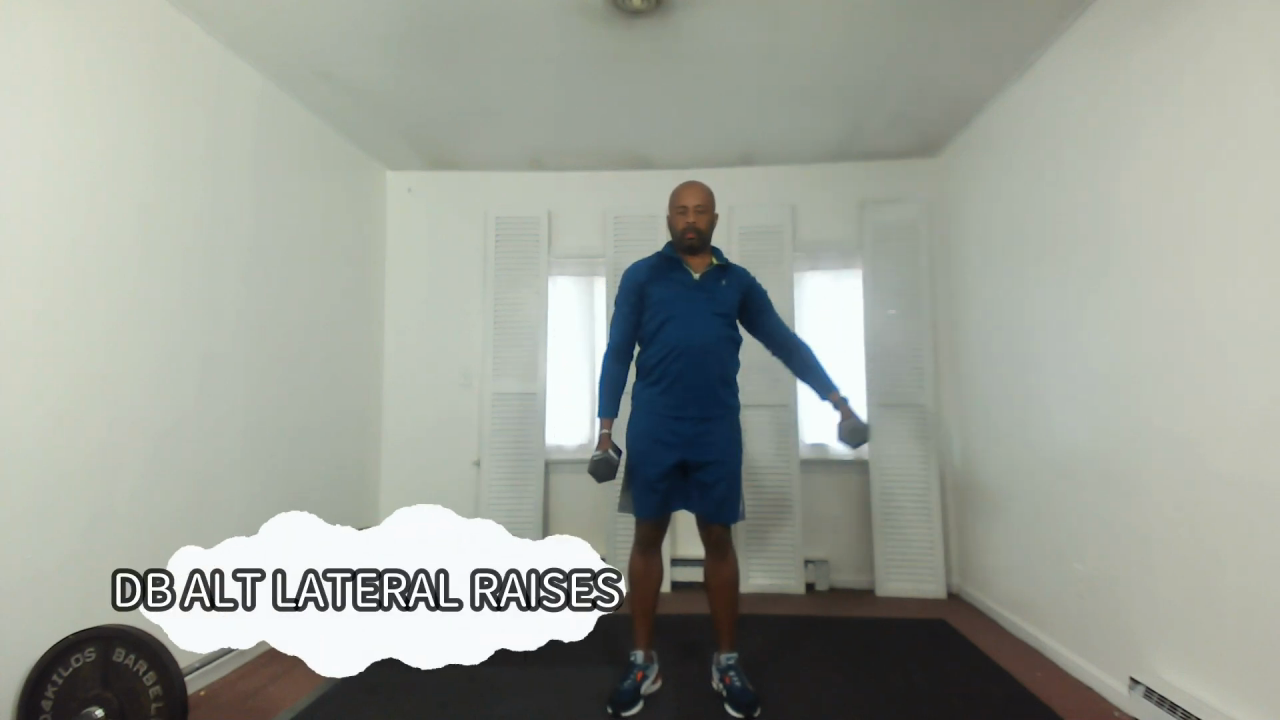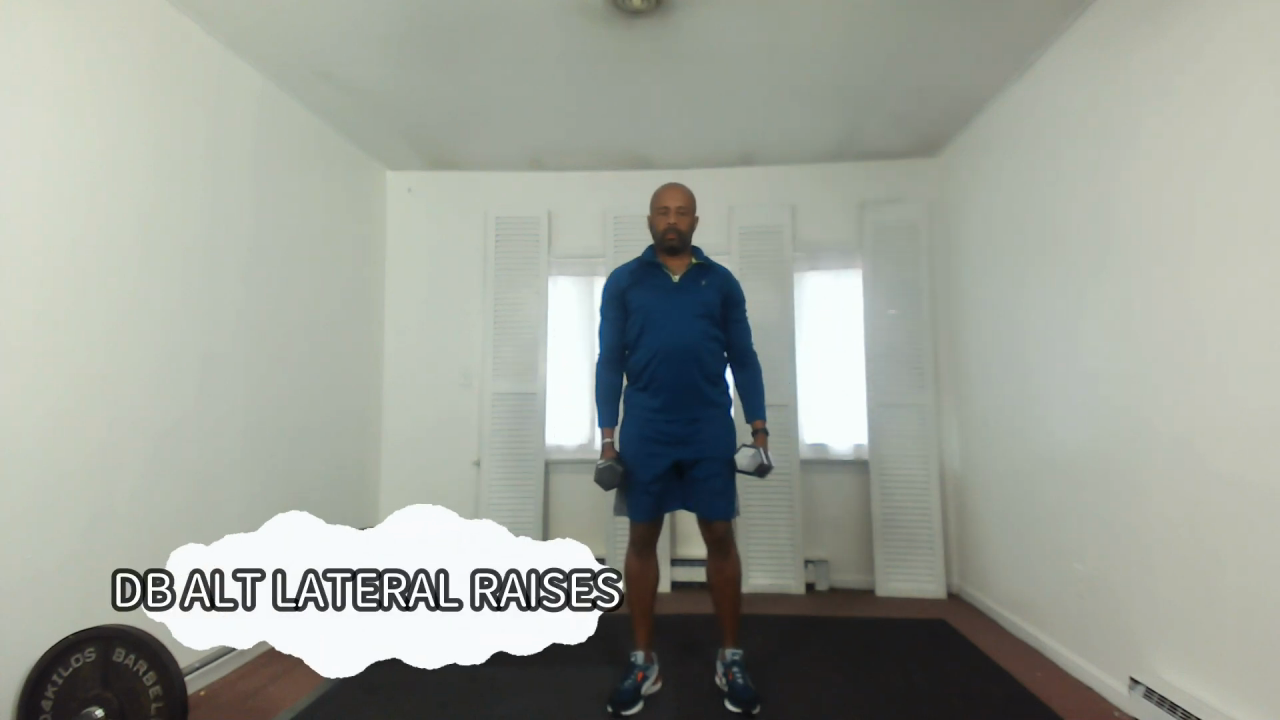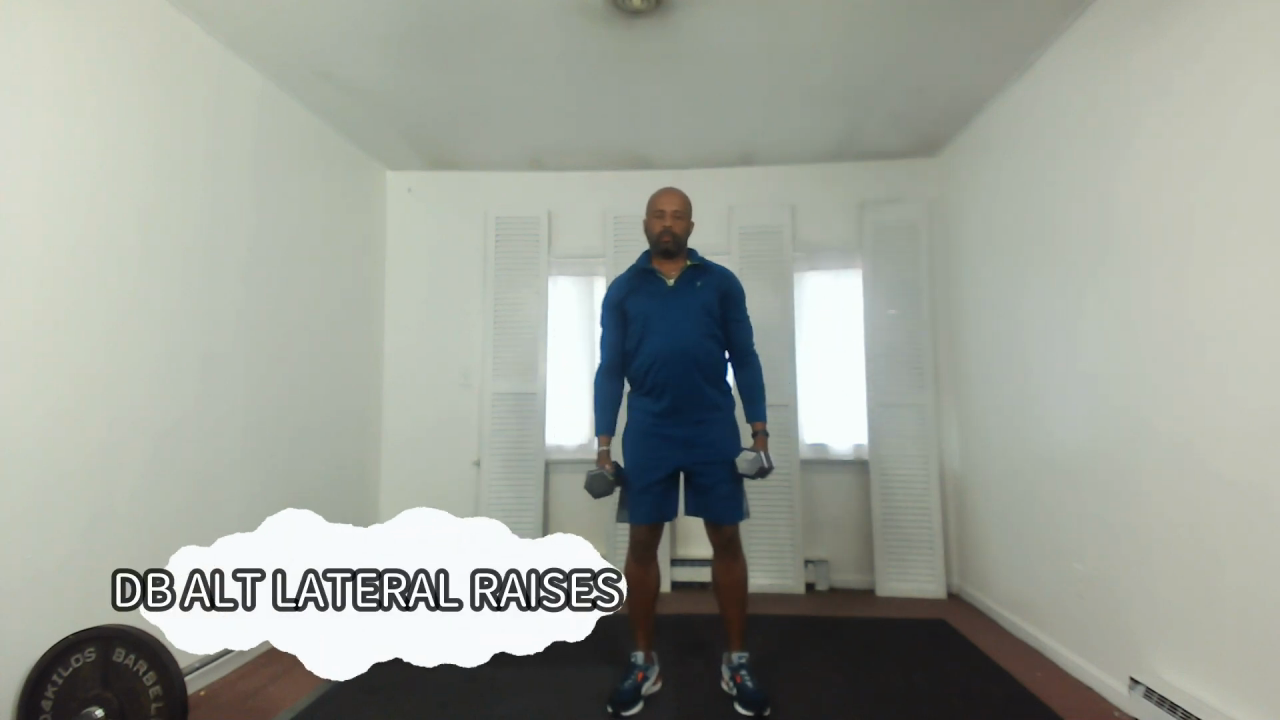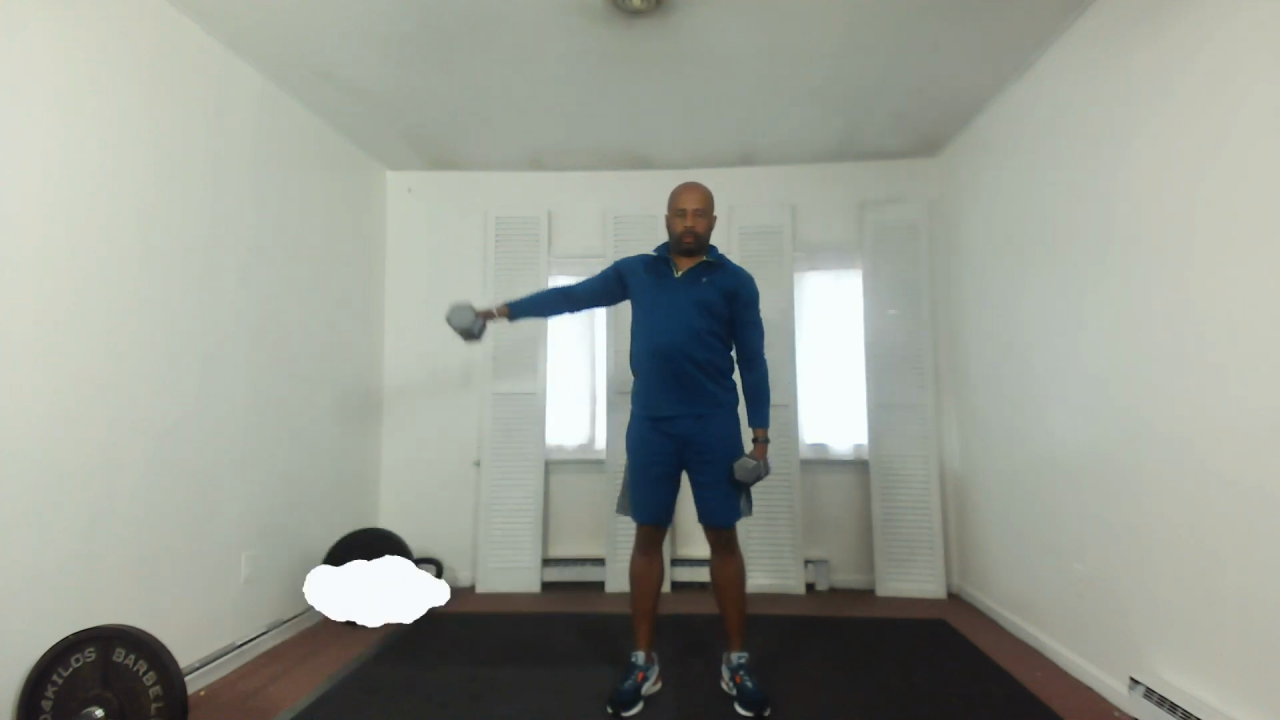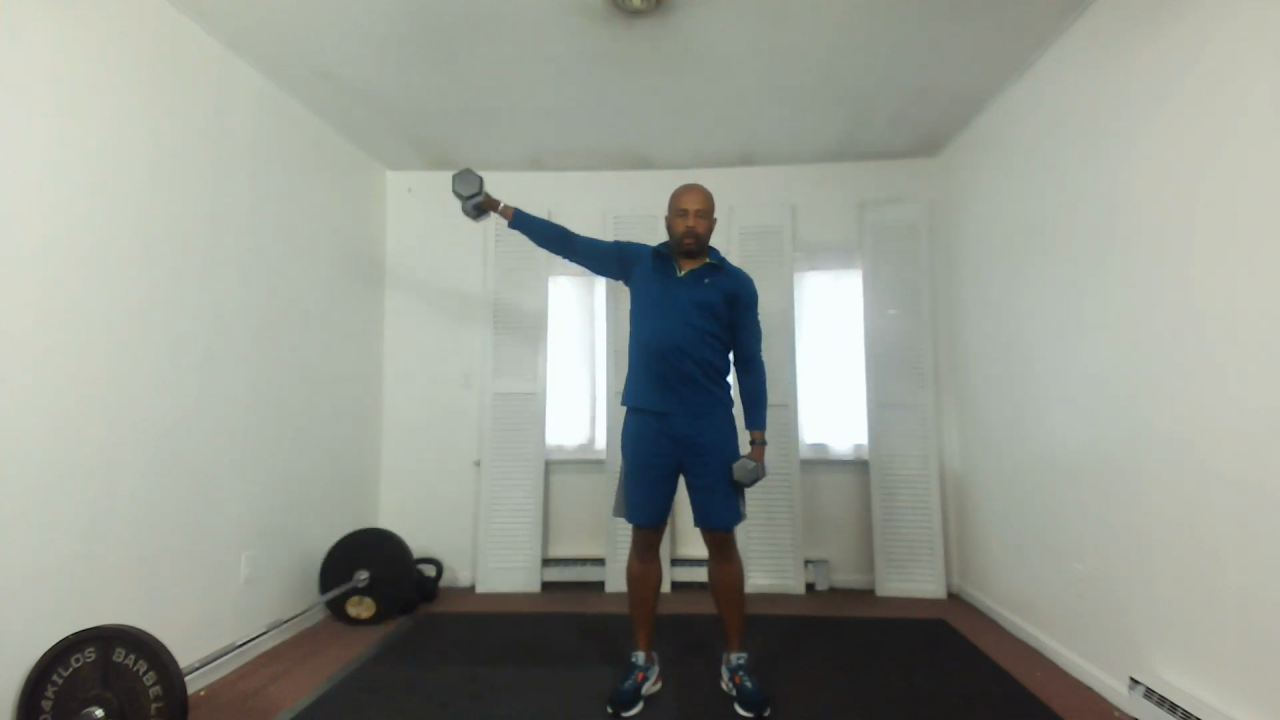
dt=0.5s
person 1, frame 1
left shoulder: (738, 281)
right shoulder: (641, 276)
left elbow: (783, 342)
right elbow: (618, 352)
left wrist: (833, 396)
right wrist: (606, 424)
left hip: (717, 431)
right hip: (654, 428)
left knee: (718, 540)
right knee: (648, 537)
left ankle: (726, 663)
right ankle: (641, 661)
person 1, frame 2
left shoulder: (721, 281)
right shoulder: (623, 282)
left elbow: (743, 357)
right elbow: (610, 360)
left wrist: (759, 424)
right wrist: (608, 433)
left hip: (710, 430)
right hip: (645, 431)
left knee: (719, 537)
right knee: (642, 538)
left ankle: (730, 659)
right ankle: (643, 662)
person 1, frame 3
left shoulder: (721, 282)
right shoulder: (622, 290)
left elbow: (744, 358)
right elbow: (611, 368)
left wrist: (759, 428)
right wrist: (603, 440)
left hip: (713, 430)
right hip: (648, 432)
left knee: (725, 540)
right knee: (642, 542)
left ankle: (736, 663)
right ankle: (642, 662)
person 1, frame 4
left shoulder: (735, 281)
right shoulder: (635, 271)
left elbow: (752, 360)
right elbow: (572, 295)
left wrist: (760, 433)
right wrist: (506, 311)
left hip: (714, 427)
right hip: (650, 426)
left knee: (723, 538)
right knee: (647, 538)
left ankle: (736, 663)
right ankle: (642, 663)
person 1, frame 5
left shoulder: (735, 283)
right shoulder: (638, 263)
left elbow: (749, 363)
right elbow: (571, 243)
left wrist: (757, 435)
right wrist: (505, 211)
left hip: (711, 427)
right hip: (647, 423)
left knee: (720, 540)
right knee: (644, 539)
left ankle: (736, 663)
right ankle: (642, 663)
